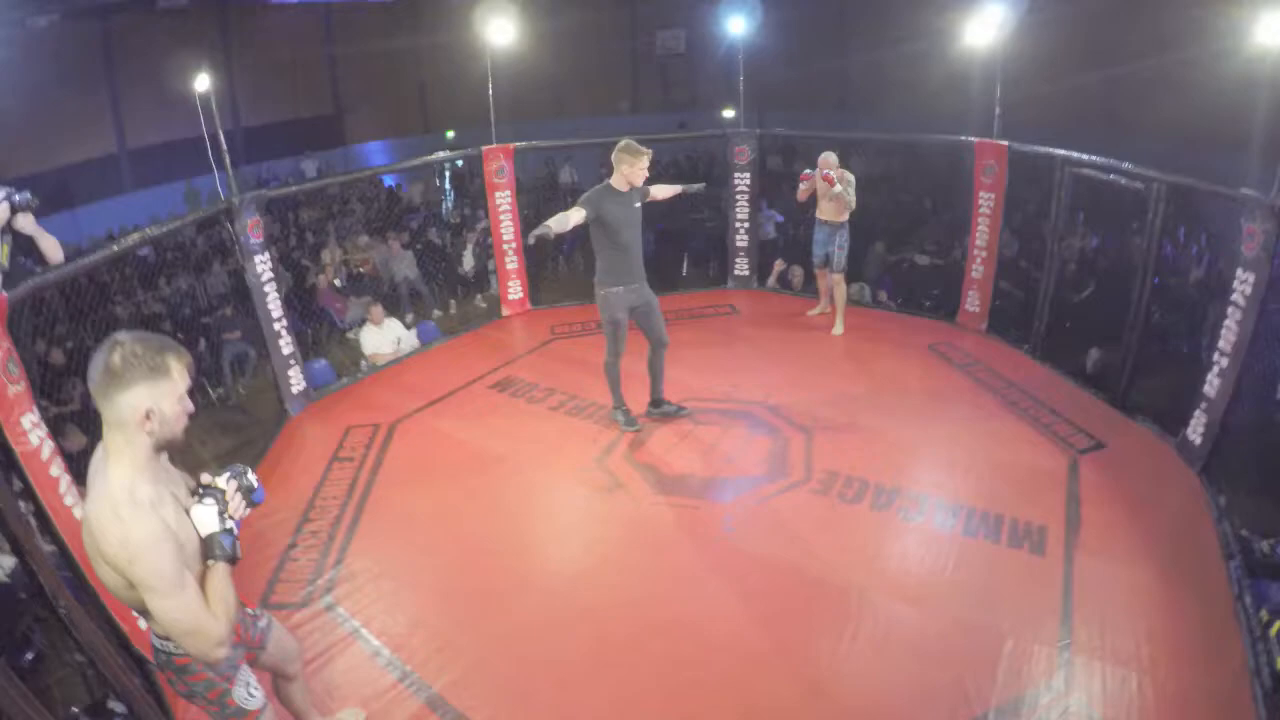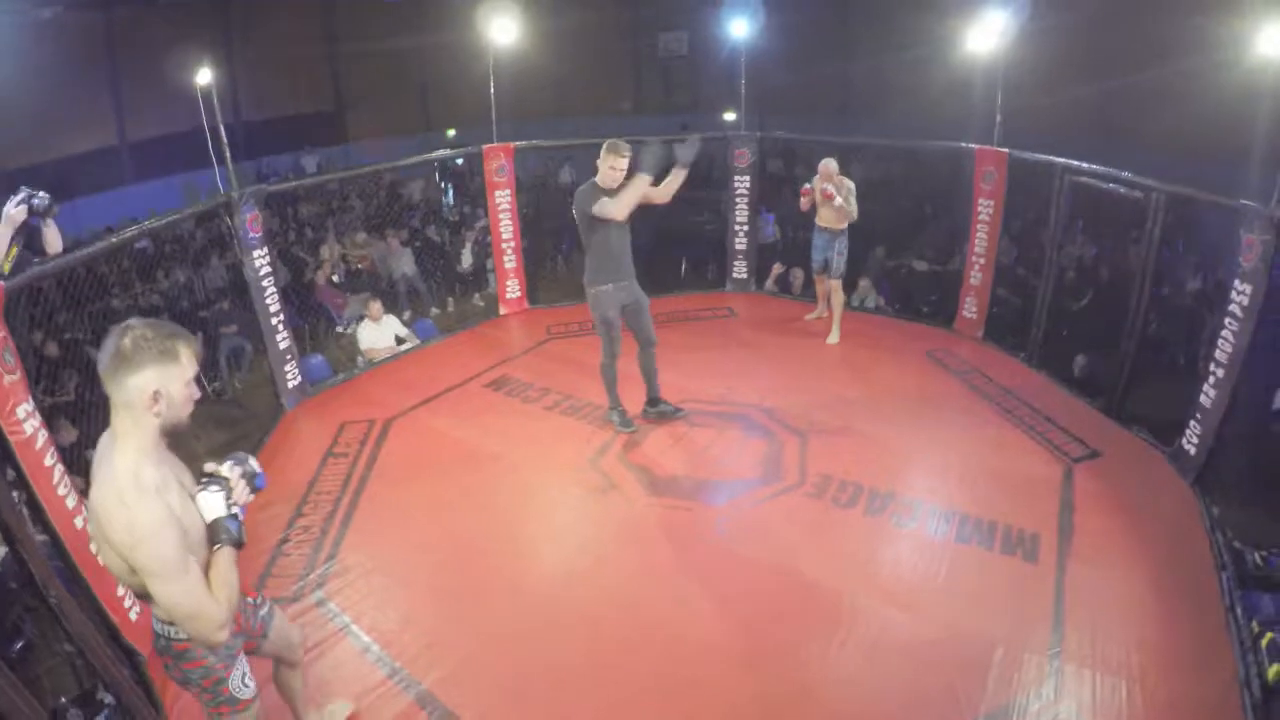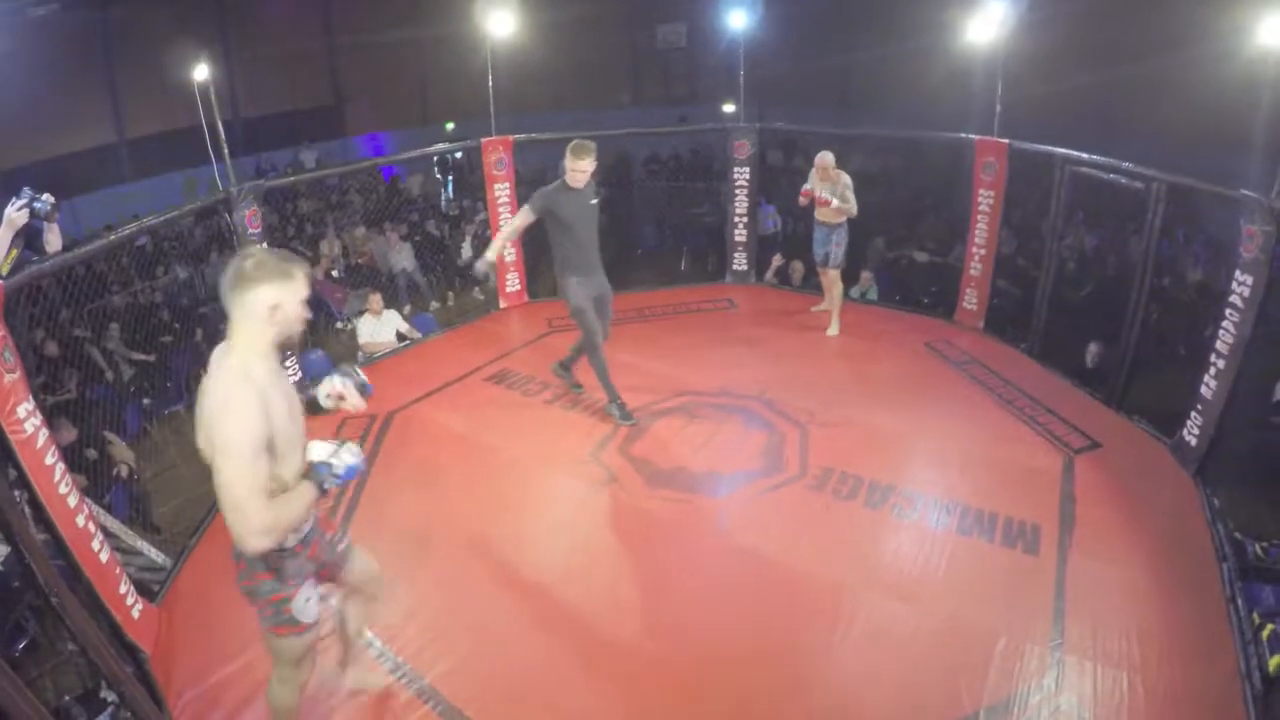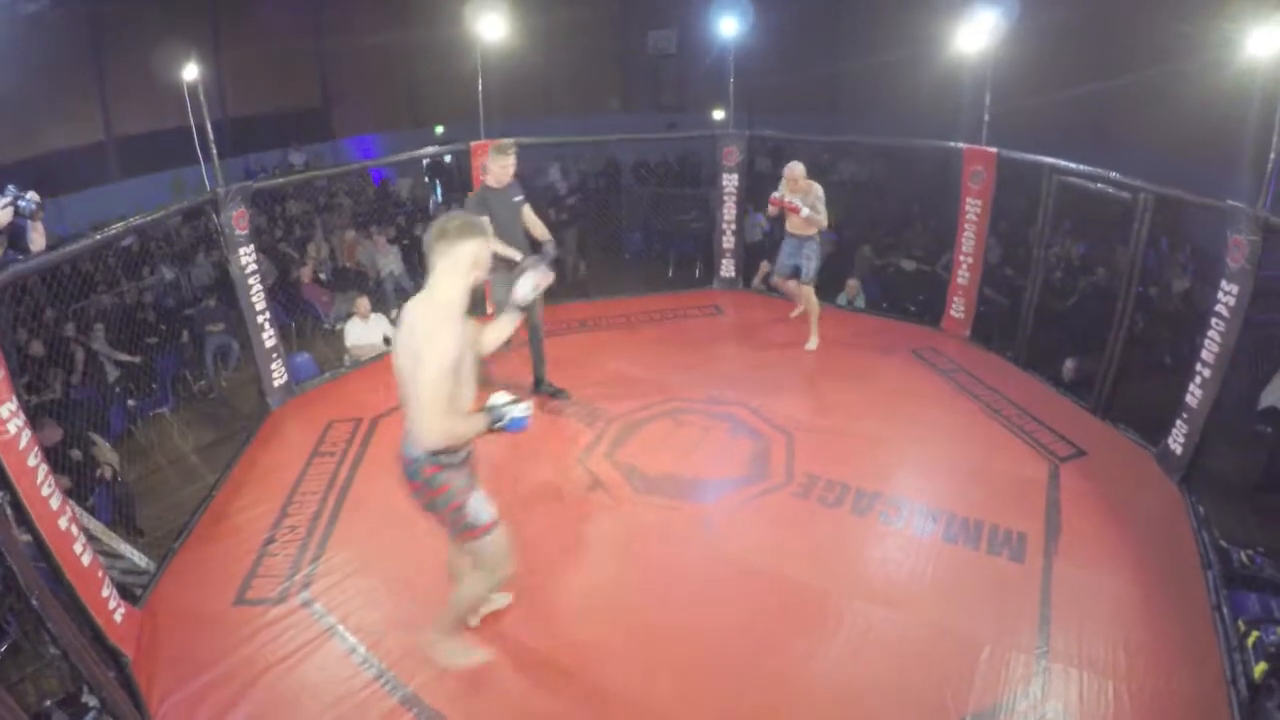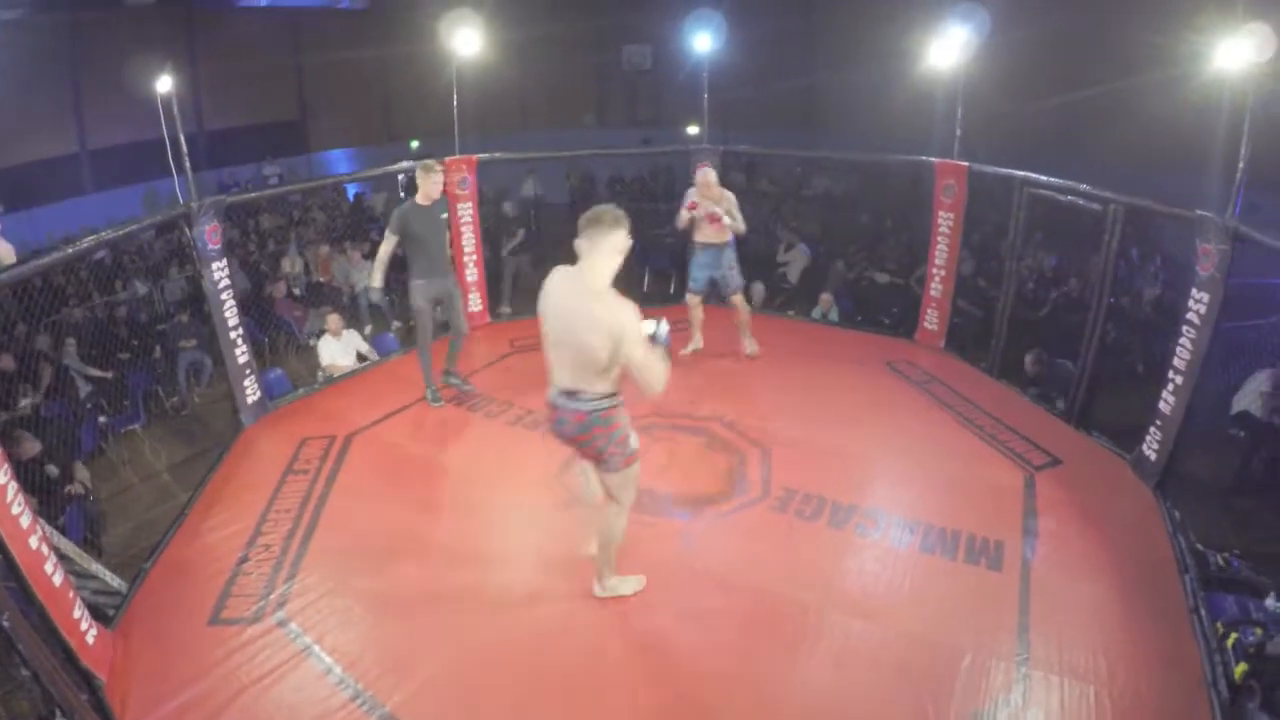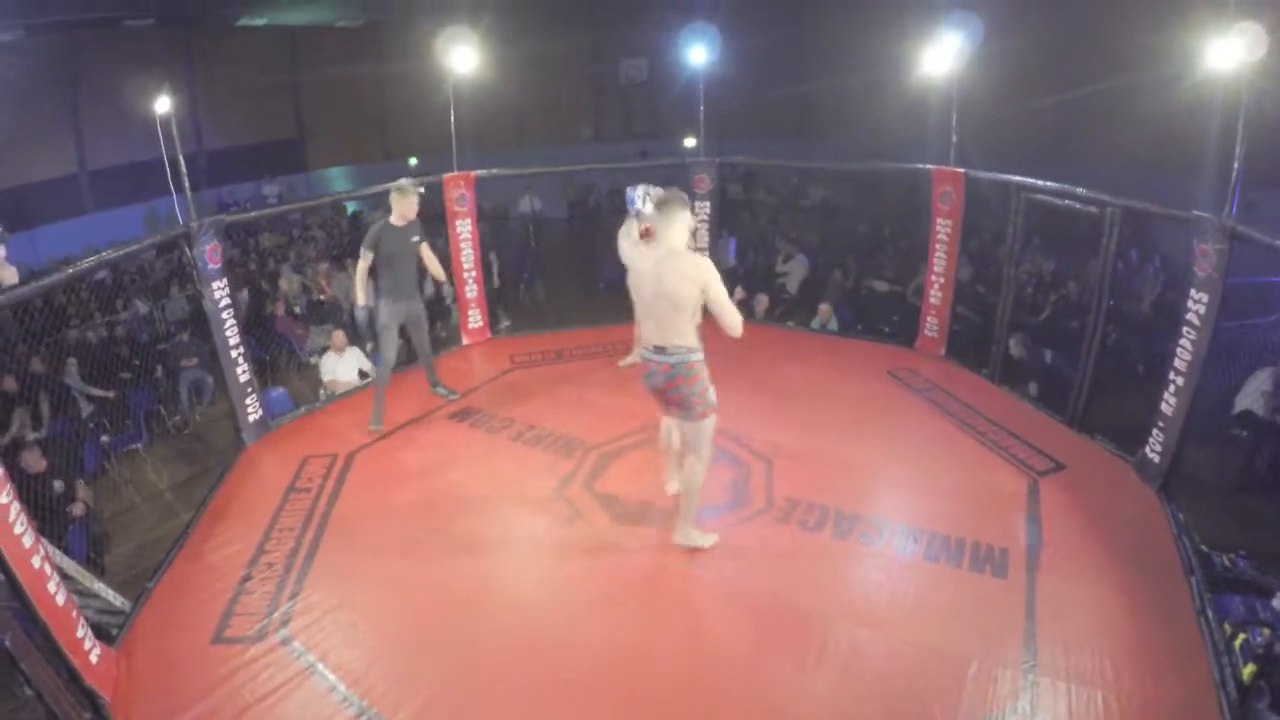
dt=0.5s
person 1, frame 1
left shoulder: (124, 453)
right shoulder: (133, 527)
right elbow: (211, 641)
left wrist: (207, 498)
right wrist: (220, 542)
left hip: (217, 617)
right hip: (198, 657)
left knee: (290, 657)
person 1, frame 2
left shoulder: (126, 442)
right shoulder: (135, 512)
right elbow: (212, 627)
left wrist: (217, 491)
right wrist: (226, 529)
left hip: (211, 605)
right hip: (198, 643)
left knee: (290, 643)
person 1, frame 3
left shoulder: (240, 355)
right shoulder: (234, 403)
right elbow: (256, 532)
left wrist: (318, 399)
right wrist: (321, 477)
left hip: (301, 531)
right hip: (274, 553)
left knee: (365, 577)
right knee: (294, 667)
left ankle: (352, 669)
person 1, frame 4
left shoulder: (431, 305)
right shoulder: (437, 329)
left elbow: (478, 344)
right elbow: (431, 431)
left wrist: (519, 303)
right wrist: (493, 417)
left hip: (445, 459)
right hip: (438, 470)
left knee: (469, 544)
right knee: (495, 562)
left ankle: (472, 608)
right ankle: (445, 637)
person 1, frame 5
left shoulder: (555, 280)
right shoulder: (618, 313)
right elbow: (653, 383)
left wrist: (585, 235)
right wrist: (656, 341)
left hip: (559, 407)
right hip: (599, 415)
left knee: (593, 465)
right knee: (623, 497)
left ankle: (597, 535)
right ankle: (604, 580)
person 1, frame 6
left shoulder: (637, 259)
right shoulder: (698, 267)
right elbow: (735, 328)
right wrist: (722, 300)
left hip: (651, 364)
right hip: (685, 368)
left knee: (670, 415)
right knee: (700, 451)
left ankle: (674, 477)
right ankle: (686, 528)
person 2, frame 1
left shoulder: (635, 192)
right shoulder: (597, 198)
left elbow: (657, 191)
right elbow: (571, 216)
left wrist: (684, 188)
right wrist: (548, 227)
left hip: (640, 285)
right hip: (612, 290)
left knee: (660, 341)
right knee: (615, 353)
left ankle: (657, 403)
right ankle: (619, 408)
person 2, frame 2
left shoulder: (623, 189)
right shoulder: (586, 195)
left elbow: (661, 196)
right elbow: (619, 212)
left wrist: (682, 166)
right wrist: (646, 172)
left hip: (629, 282)
right hip: (601, 287)
left knee: (648, 341)
right knee: (611, 352)
left ankle: (653, 402)
right ankle: (615, 408)
person 2, frame 3
left shoulder: (590, 188)
right shoulder: (550, 196)
right elbow: (515, 225)
right wrist: (489, 258)
left hip: (598, 274)
right hip: (574, 279)
left knee: (600, 335)
right knee: (595, 340)
left ankle: (564, 366)
right ankle: (614, 401)
person 2, frame 4
left shoulder: (514, 187)
right shoulder: (477, 199)
left elbow: (529, 218)
left wrist: (547, 239)
right wrist: (518, 256)
right hip: (502, 273)
left knee: (536, 327)
left ankle: (540, 381)
person 2, frame 5
left shoulder: (443, 205)
right shoulder: (404, 213)
right elbow: (386, 249)
right wrist: (376, 284)
left hip: (446, 278)
right hip: (421, 282)
left knee: (461, 328)
right knee: (426, 337)
left ankle: (450, 373)
right ankle: (430, 387)
person 2, frame 6
left shoulder: (415, 227)
right shoulder: (378, 232)
left elbow: (426, 255)
right elbow: (362, 267)
left wrist: (443, 281)
right wrist: (361, 303)
left hip: (414, 300)
right hip: (389, 303)
left knee: (424, 347)
right knee: (387, 359)
left ankle: (435, 384)
right ankle: (377, 411)
